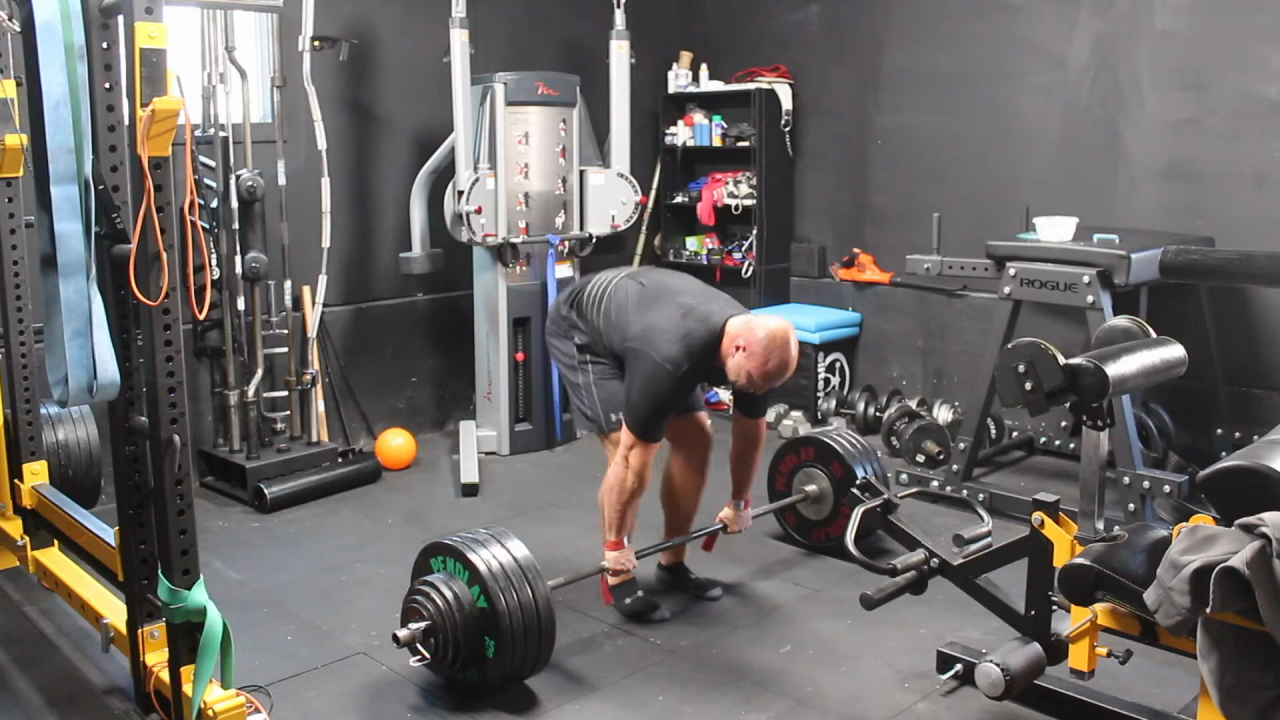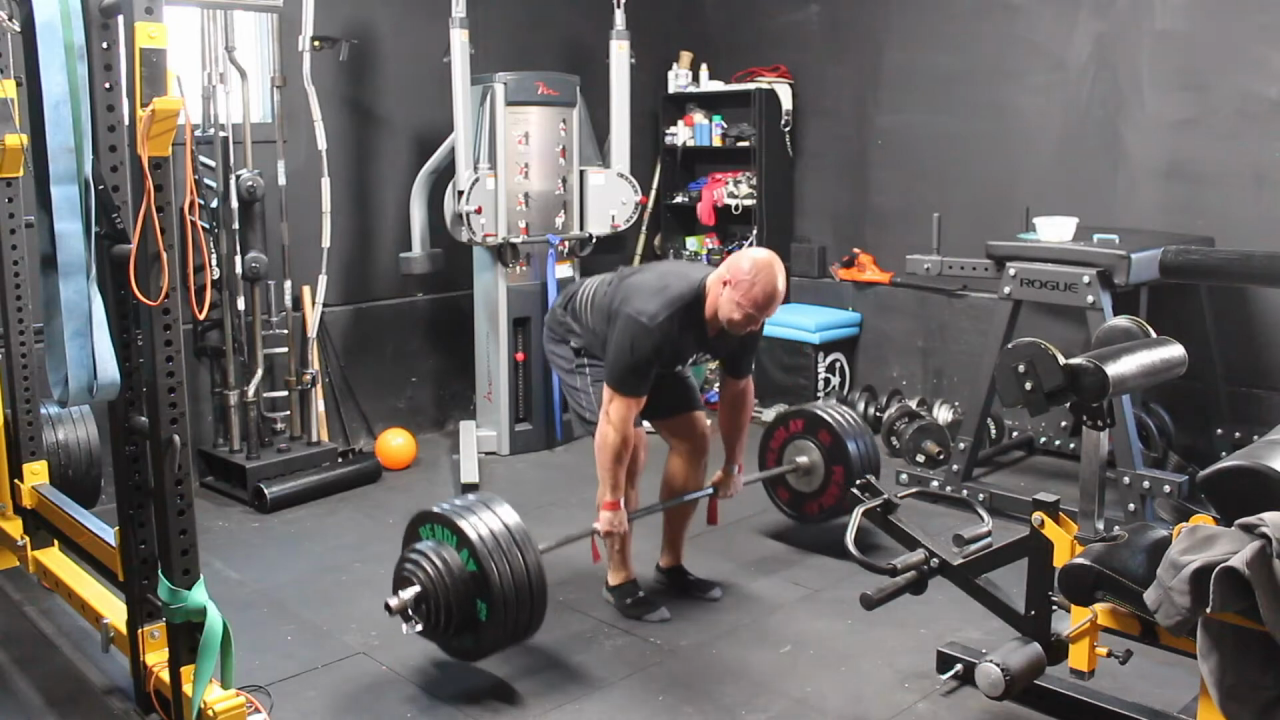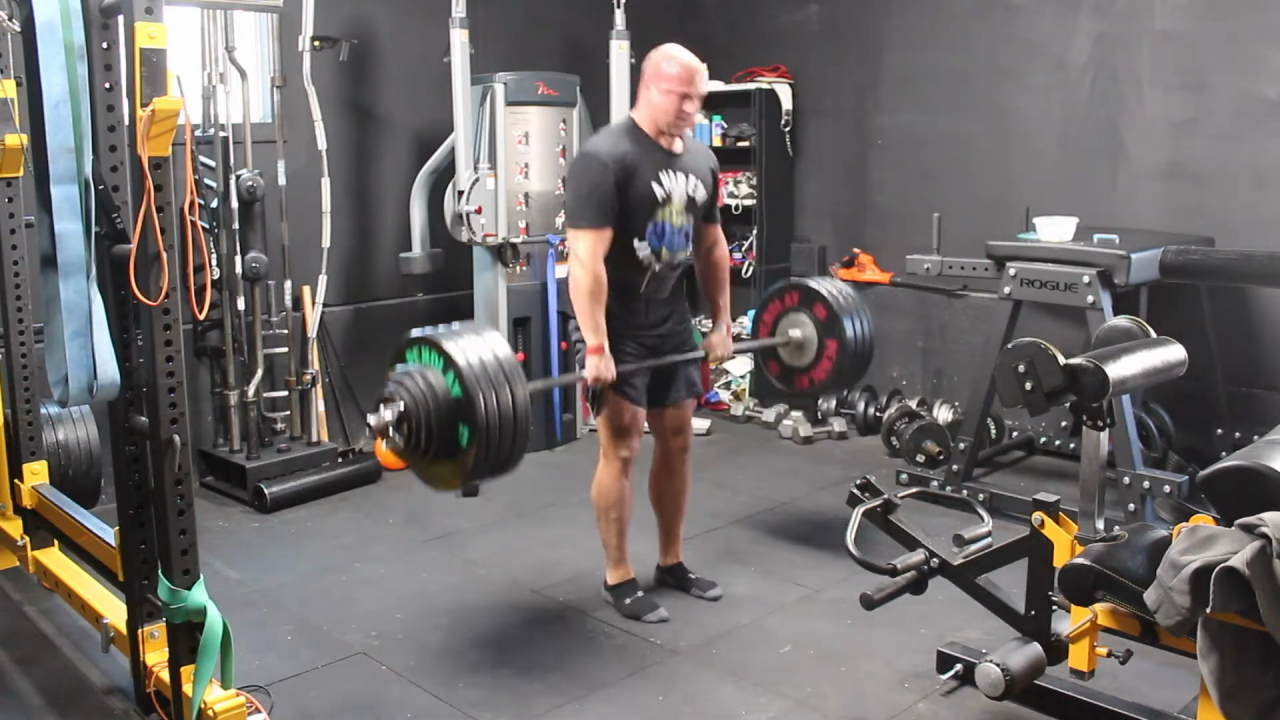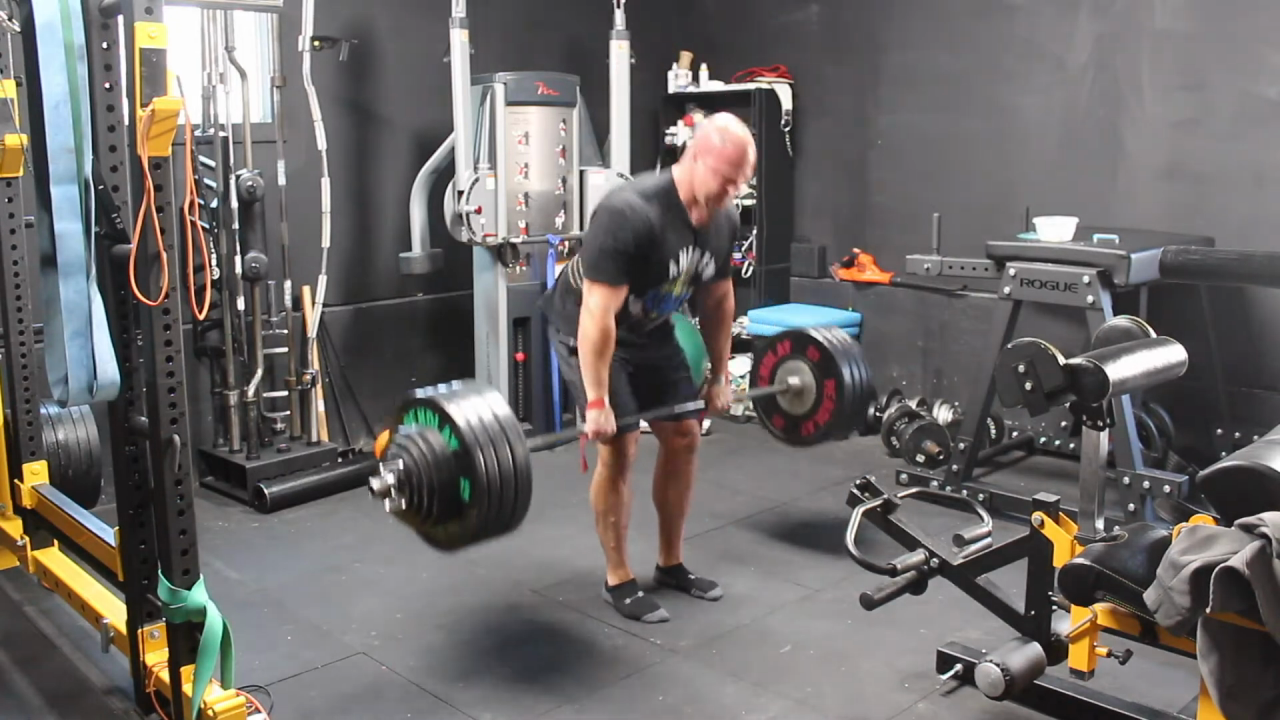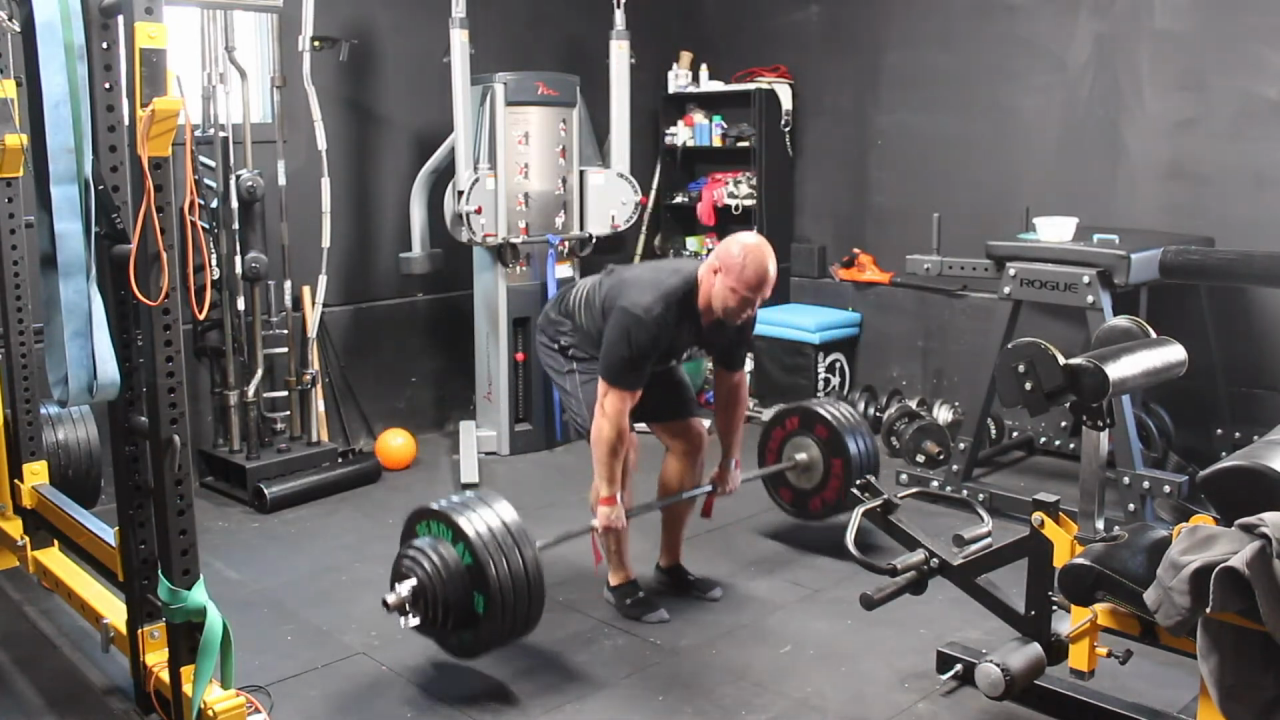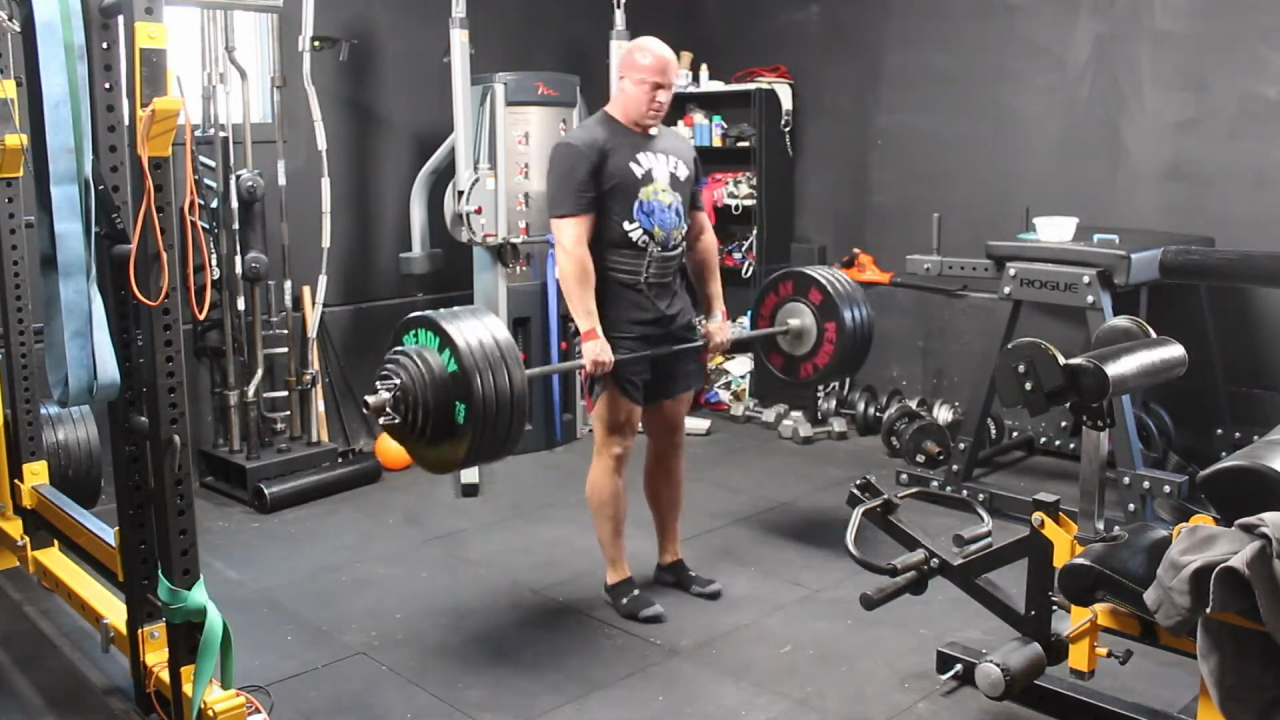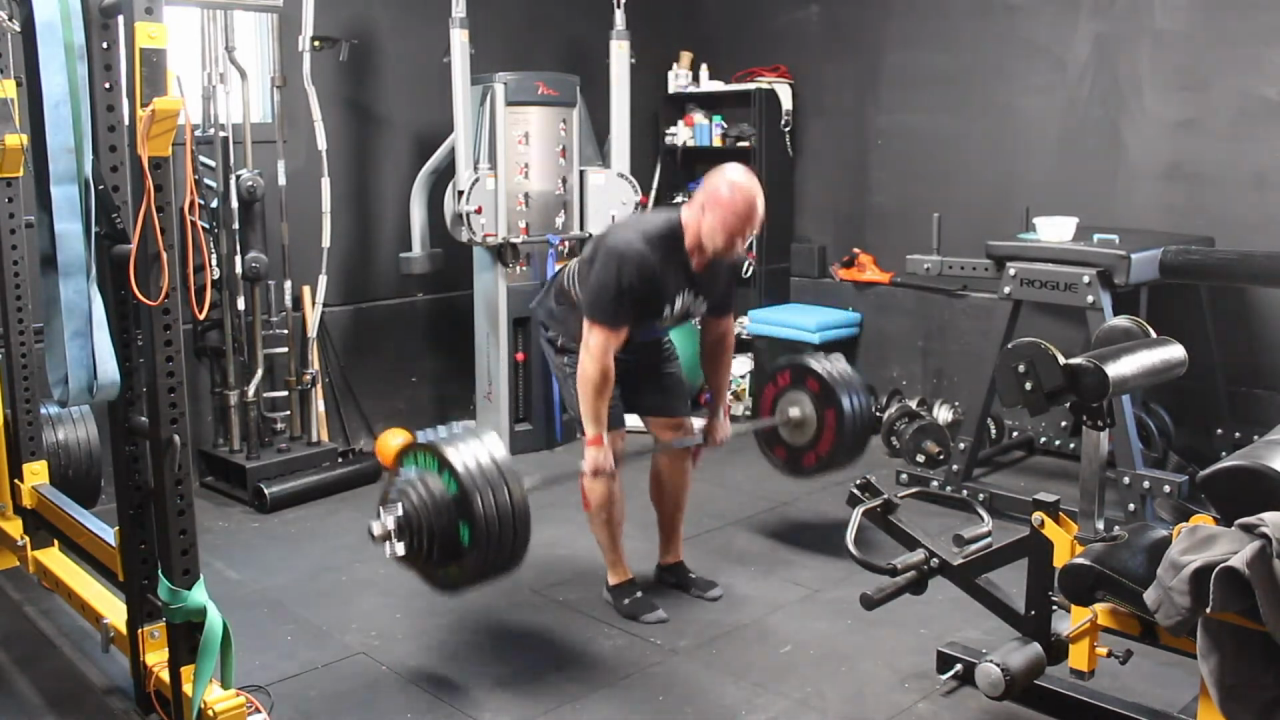
dt=0.7s
person 1, frame 1
left shoulder: (755, 347)
right shoulder: (668, 361)
left elbow: (750, 430)
right elbow: (633, 460)
left wrist: (739, 503)
right wrist: (615, 545)
right hip: (582, 330)
left knee: (696, 438)
right knee: (625, 449)
left ankle: (673, 562)
right ankle: (619, 580)
person 1, frame 2
left shoulder: (741, 318)
right shoulder: (652, 319)
left elbow: (737, 390)
right elbow: (618, 418)
left wrist: (733, 466)
right wrist: (610, 505)
right hip: (582, 338)
left knee: (693, 442)
right knee: (631, 453)
left ankle: (671, 566)
right ankle: (619, 580)
person 1, frame 3
left shoulder: (700, 159)
right shoulder: (605, 156)
left elbow: (712, 245)
right elbow: (587, 260)
left wrist: (721, 323)
right wrist: (596, 349)
left hip: (670, 317)
right hip: (613, 320)
left knee: (676, 437)
right knee: (622, 444)
left ankle: (672, 563)
right ankle: (618, 579)
person 1, frame 4
left shoulder: (724, 219)
right shoulder: (629, 213)
left elbow: (717, 298)
right elbow: (598, 313)
left wrist: (719, 375)
right wrist: (596, 402)
left hip: (653, 331)
right hip: (589, 324)
left knee: (683, 437)
right knee: (617, 449)
left ankle: (670, 564)
right ankle: (618, 580)
person 1, frame 5
left shoulder: (736, 312)
right shoulder: (646, 311)
left elbow: (732, 385)
right elbow: (613, 411)
left wrist: (730, 462)
right wrist: (608, 499)
right hip: (575, 341)
left knee: (690, 439)
right knee: (621, 451)
left ankle: (670, 565)
right ankle: (619, 580)
person 1, frame 6
left shoulder: (678, 148)
right shoulder: (583, 147)
left elbow: (700, 233)
right elbow: (571, 246)
left wrist: (717, 310)
right wrist: (590, 332)
left hip: (674, 315)
right hip: (615, 323)
left knee: (669, 436)
right knee: (615, 443)
left ankle: (671, 561)
right ankle: (618, 580)
person 1, frame 7
left shoulder: (724, 257)
right shoulder: (631, 252)
left elbow: (718, 333)
right elbow: (598, 352)
left wrist: (718, 408)
right wrist: (595, 440)
left hip: (644, 336)
right hip: (574, 330)
left knee: (678, 438)
right knee: (610, 457)
left ankle: (671, 563)
right ankle: (618, 580)
